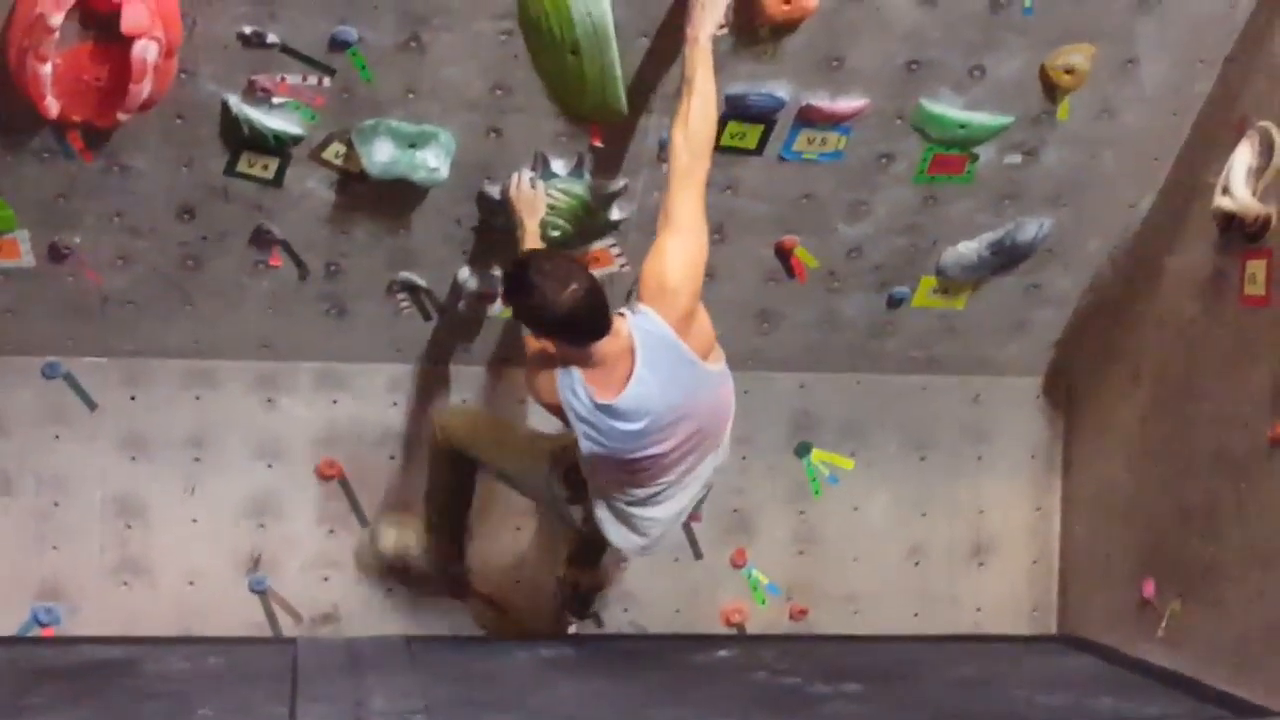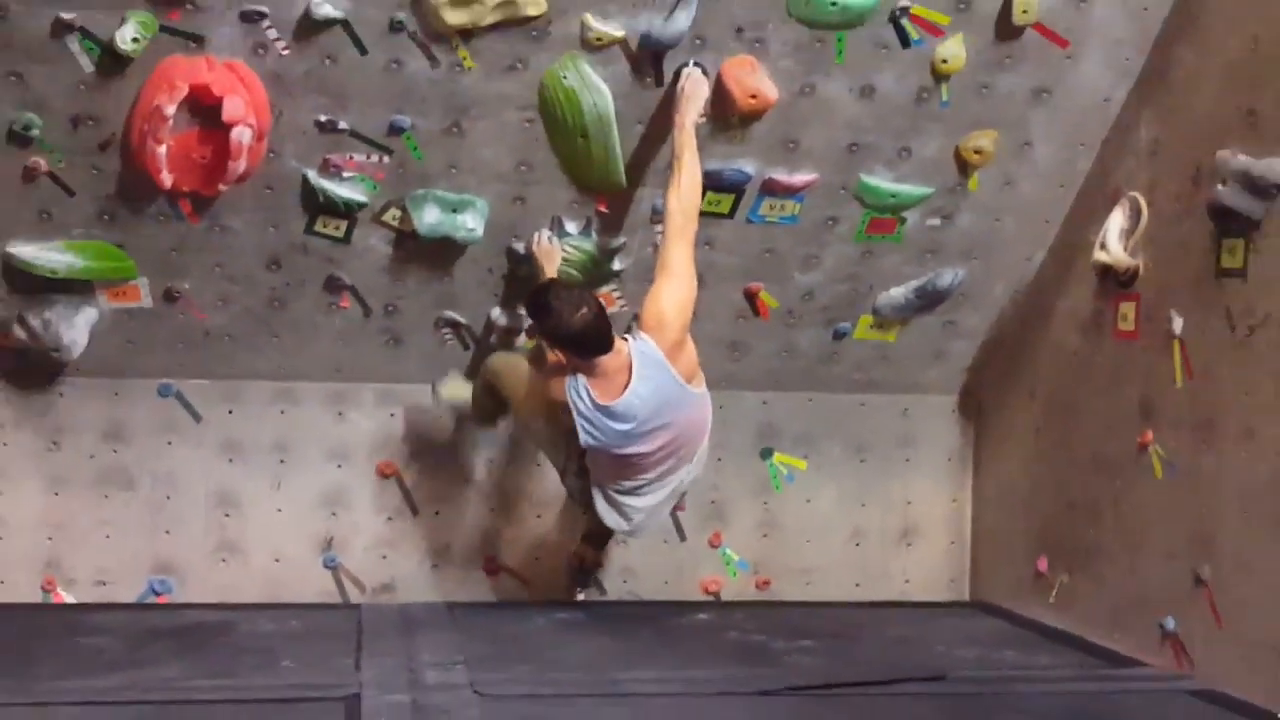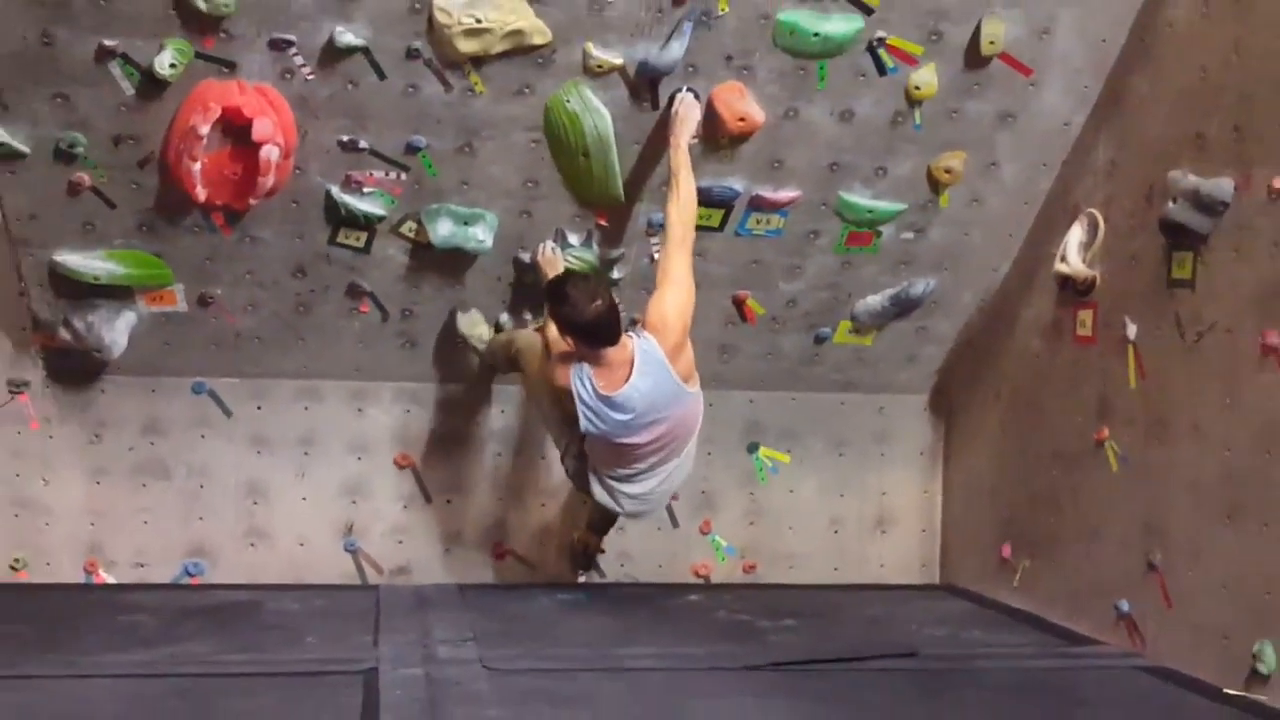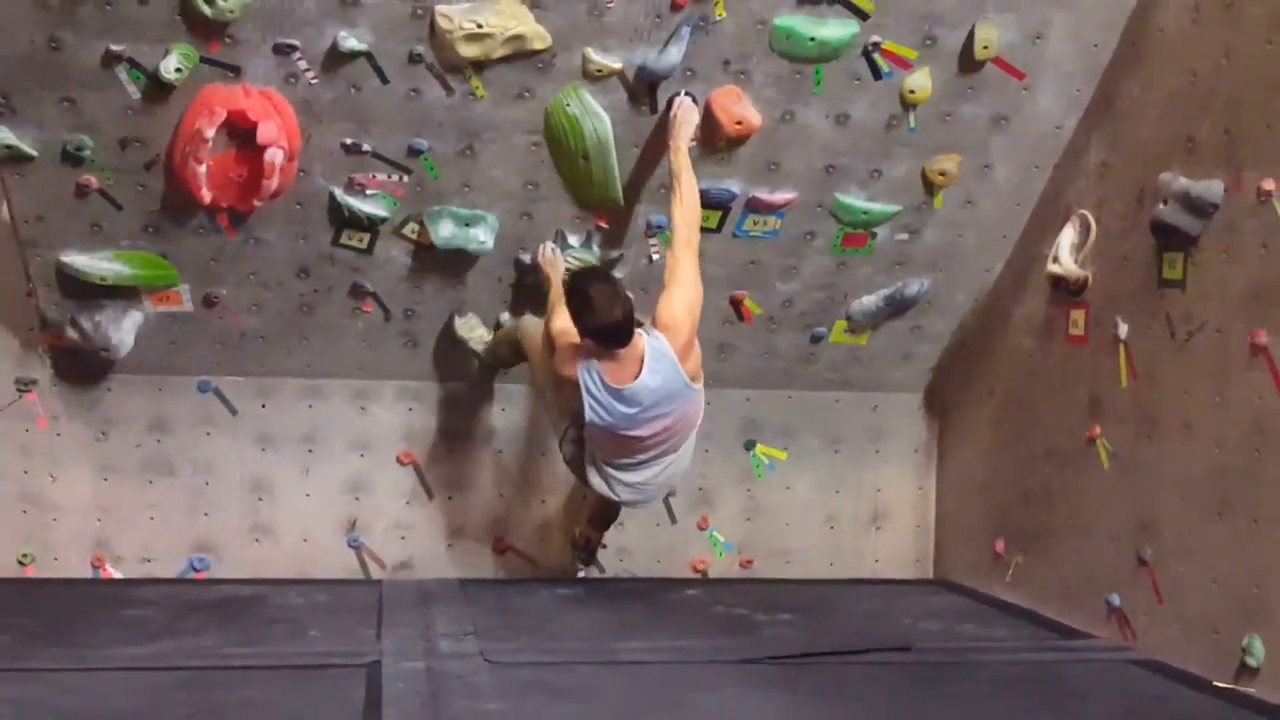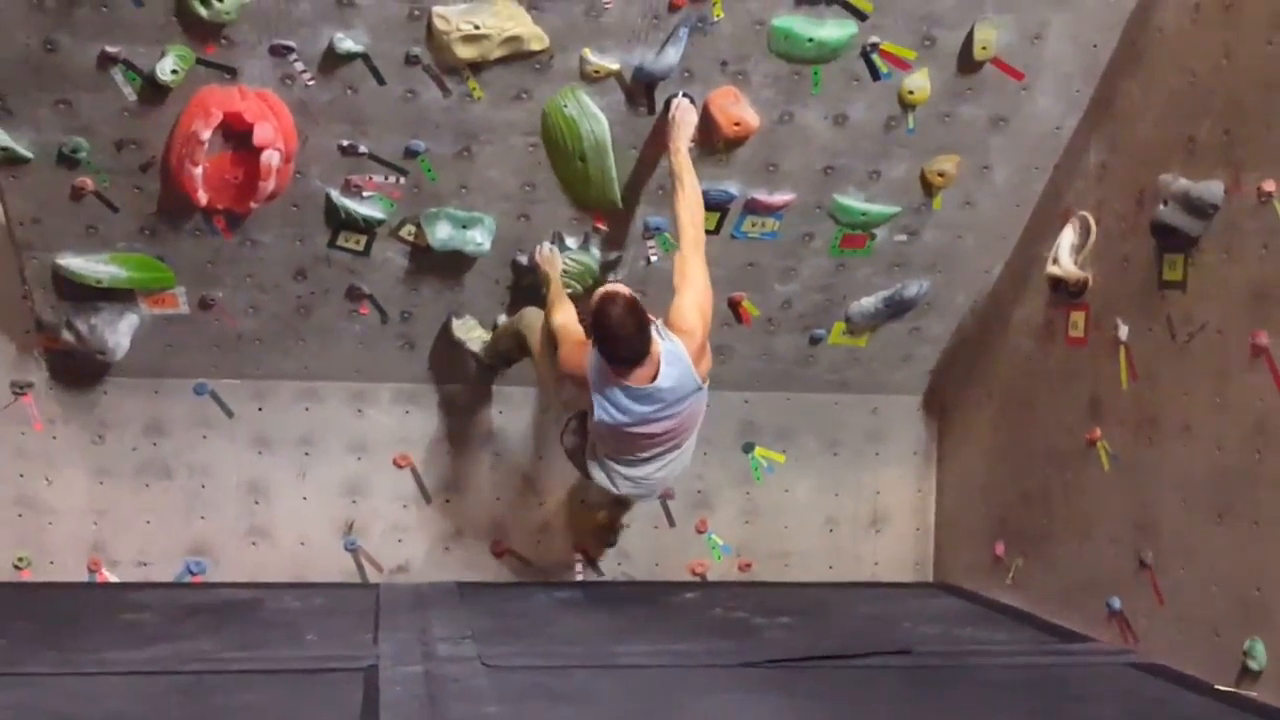
dt=0.2s
person 1, frame 1
left shoulder: (553, 386)
right shoulder: (672, 311)
left elbow: (538, 329)
right elbow: (689, 167)
left wrist: (529, 223)
left hip: (622, 518)
right hip: (685, 496)
left knee: (451, 423)
left ankle: (443, 549)
right ankle: (585, 571)
person 1, frame 2
left shoulder: (561, 392)
right shoulder: (665, 344)
left elbow: (551, 351)
right elbow: (681, 225)
left wrist: (548, 270)
right wrist: (685, 120)
left hip: (616, 504)
right hip: (670, 489)
left knee: (502, 366)
left ankle: (475, 403)
right ankle: (591, 549)
person 1, frame 3
left shoulder: (565, 377)
right shoulder: (666, 344)
left elbow: (556, 336)
left wrist: (552, 276)
left hip: (606, 485)
right hip: (661, 484)
left knee: (523, 342)
left ankle: (488, 346)
right ankle: (590, 538)
person 1, frame 4
left shoulder: (573, 368)
right shoulder: (675, 343)
left elbow: (559, 323)
left wrist: (554, 275)
left hip: (604, 475)
right hip: (660, 478)
left knee: (527, 329)
left ankle: (489, 349)
right ankle: (590, 535)
person 1, frame 5
left shoulder: (585, 366)
right shoulder: (689, 346)
left elbow: (561, 318)
left wrist: (553, 275)
left hip: (606, 475)
right hip: (660, 476)
left knee: (530, 320)
left ankle: (487, 352)
right ankle: (609, 517)
